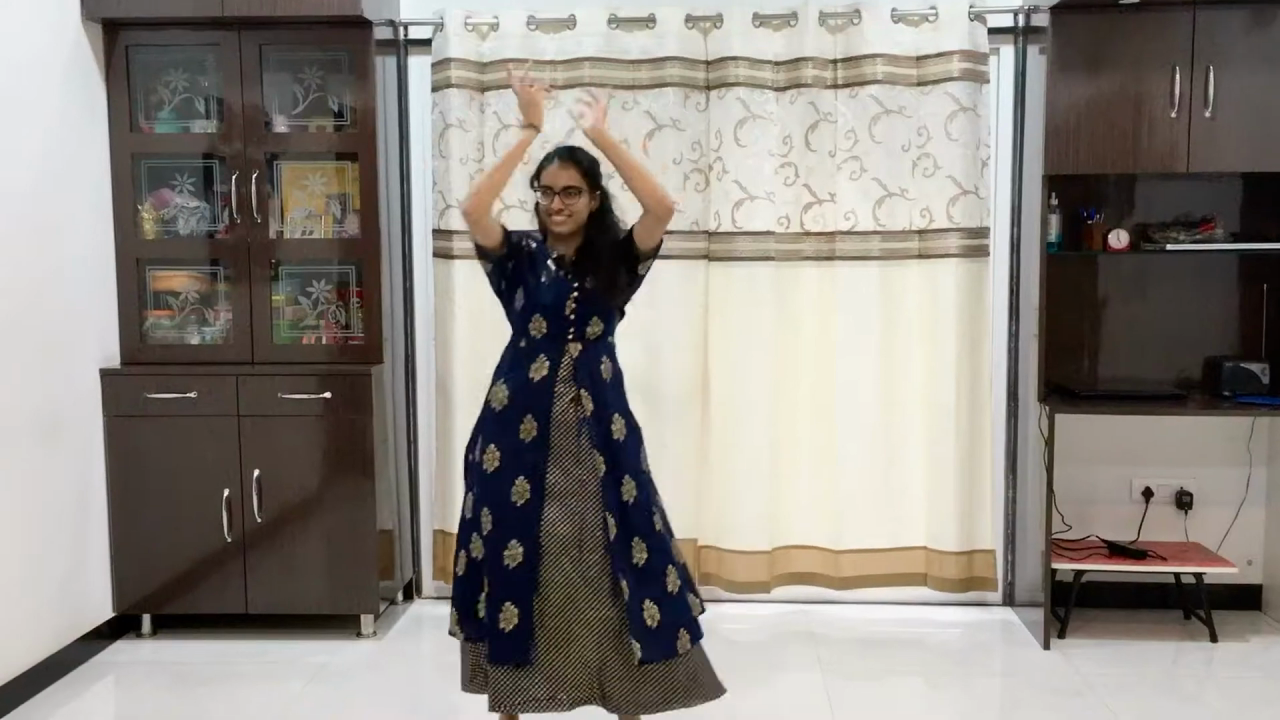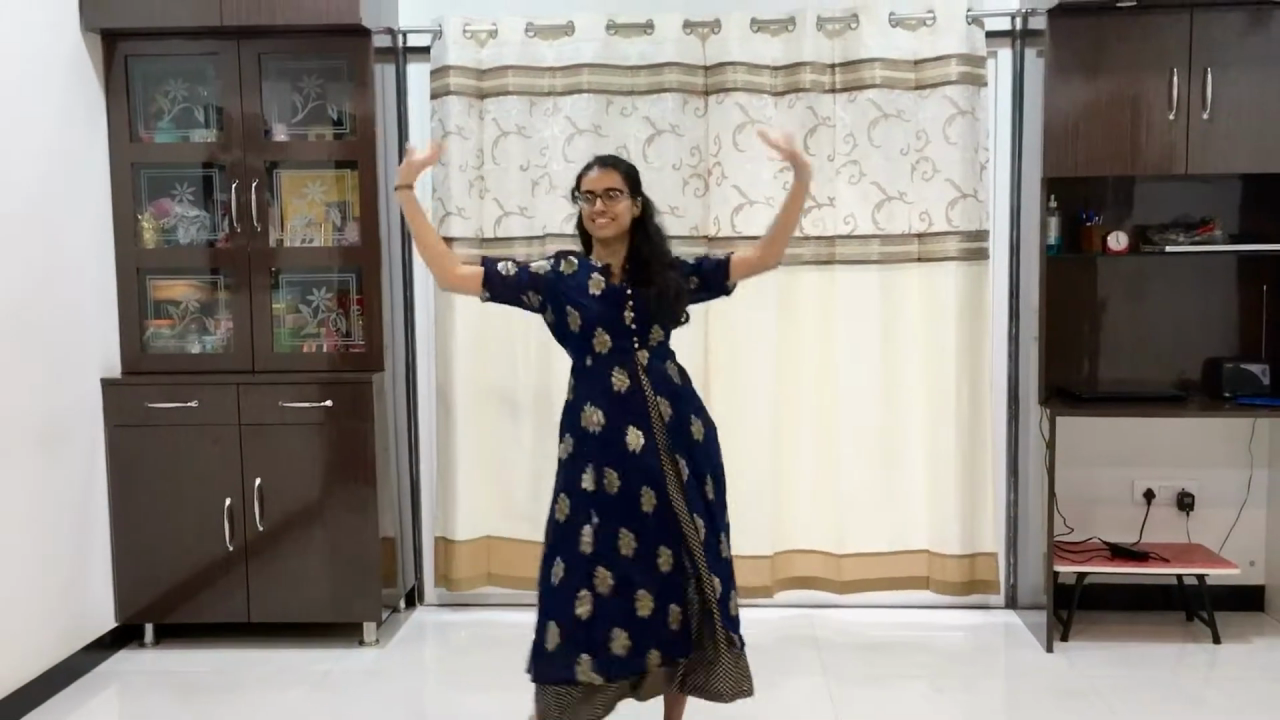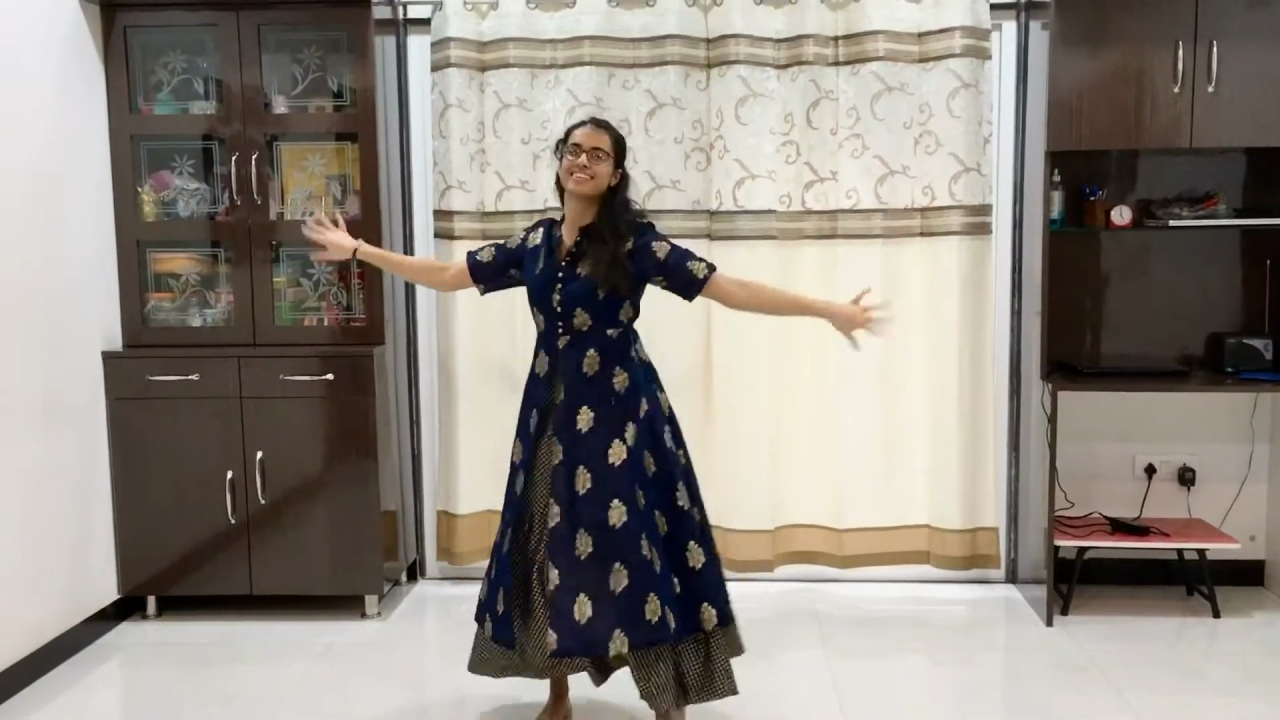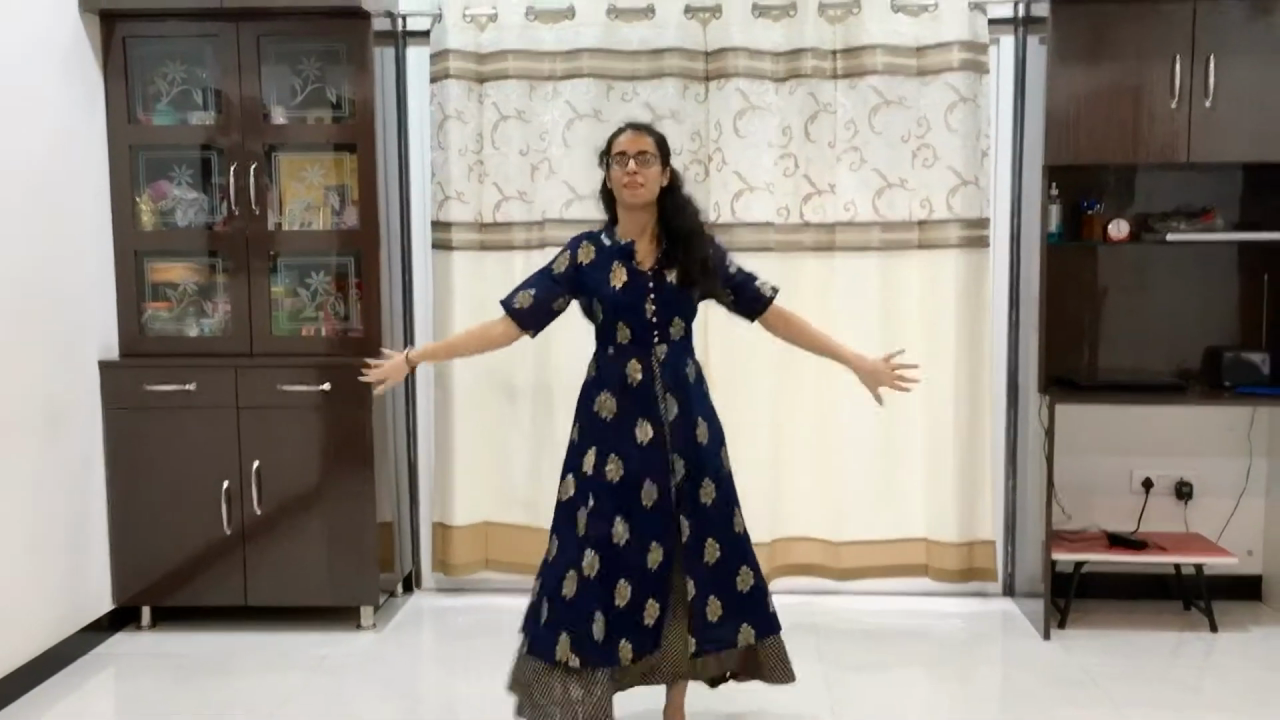
dt=1s
person 1, frame 1
left shoulder: (617, 262)
right shoulder: (517, 259)
left elbow: (659, 208)
right elbow: (474, 210)
left wrist: (602, 135)
right wrist: (530, 128)
left hip: (600, 431)
right hip: (519, 430)
left knee: (618, 570)
right knee: (512, 567)
person 1, frame 2
left shoulder: (665, 271)
right shoulder: (558, 275)
left elbow: (764, 259)
right elbow: (453, 277)
left wrist: (798, 182)
right wrist: (410, 195)
left hip: (679, 433)
right hip: (601, 437)
left knee: (687, 571)
right knee: (601, 577)
person 1, frame 3
left shoulder: (634, 241)
right shoulder: (536, 240)
left elbow: (727, 289)
right elbow: (448, 274)
left wrist: (828, 309)
right wrist: (357, 249)
left hip: (615, 409)
right hip: (548, 410)
left knee: (615, 554)
right knee: (542, 548)
person 1, frame 4
left shoulder: (696, 249)
right shoulder: (585, 254)
left elbow: (767, 310)
right elbow: (509, 323)
left wrist: (858, 362)
right wrist: (419, 356)
left hip: (685, 418)
right hip: (612, 421)
left knee: (699, 556)
right knee: (602, 555)
